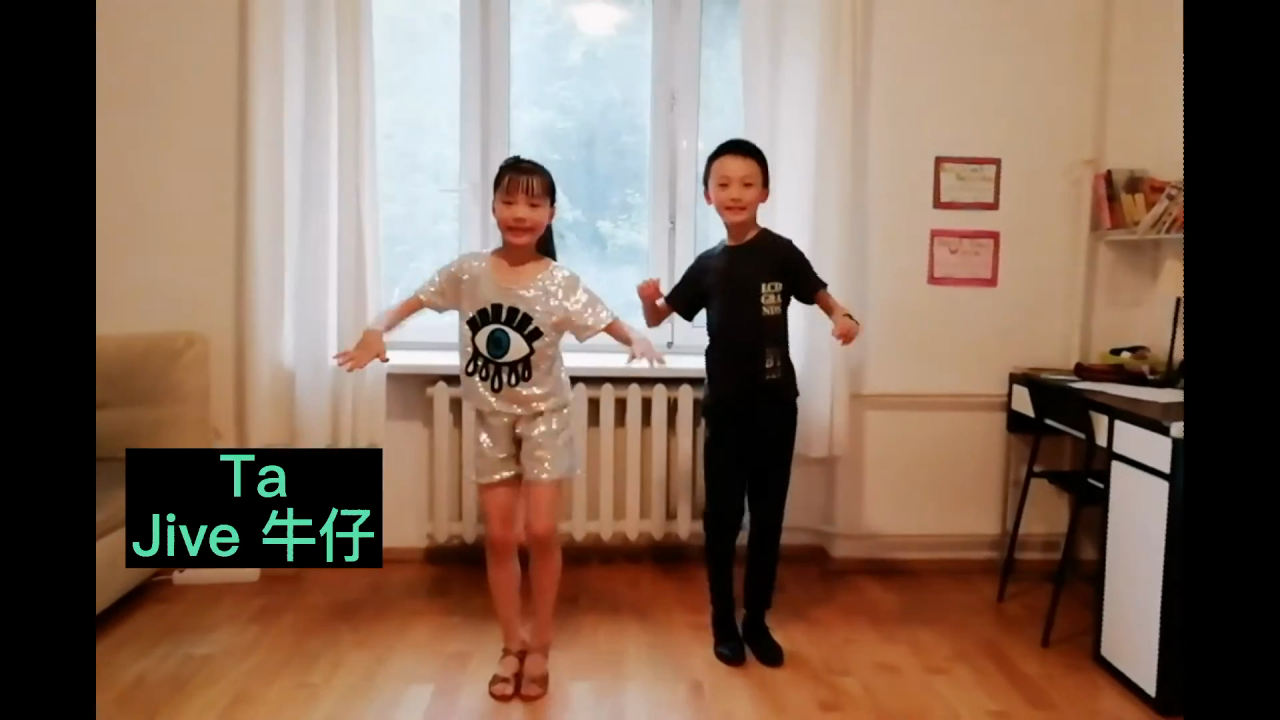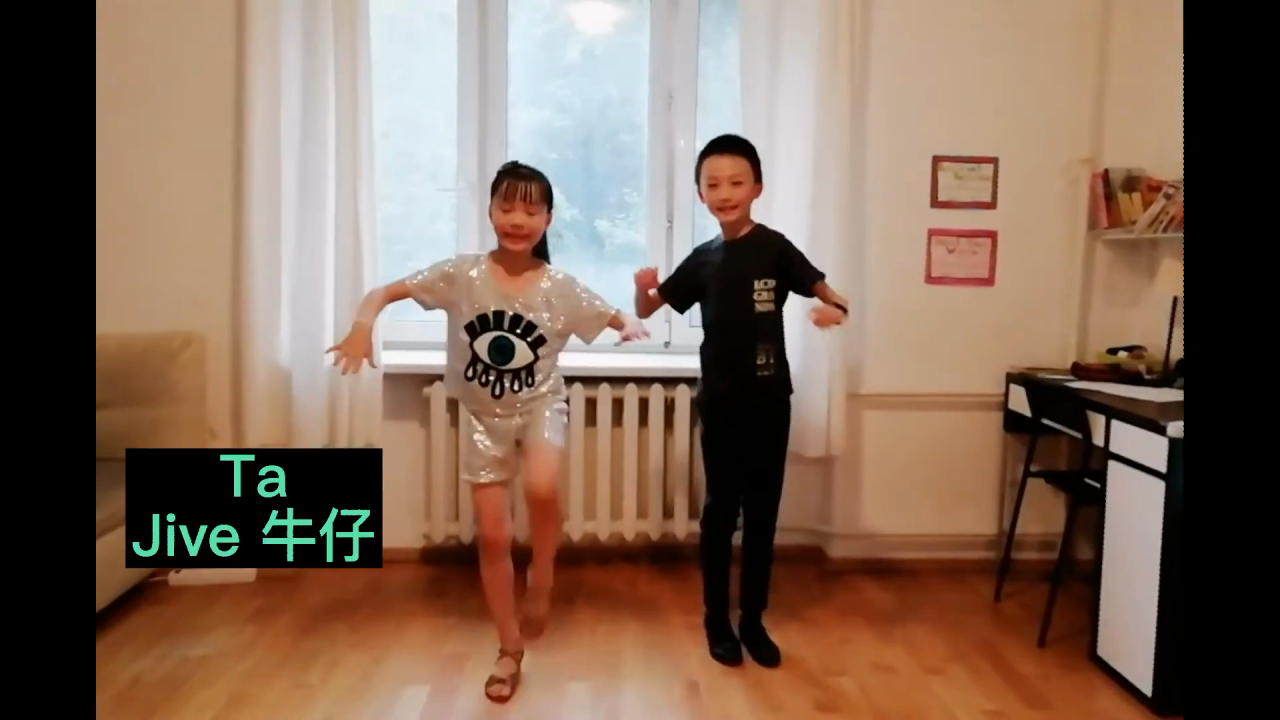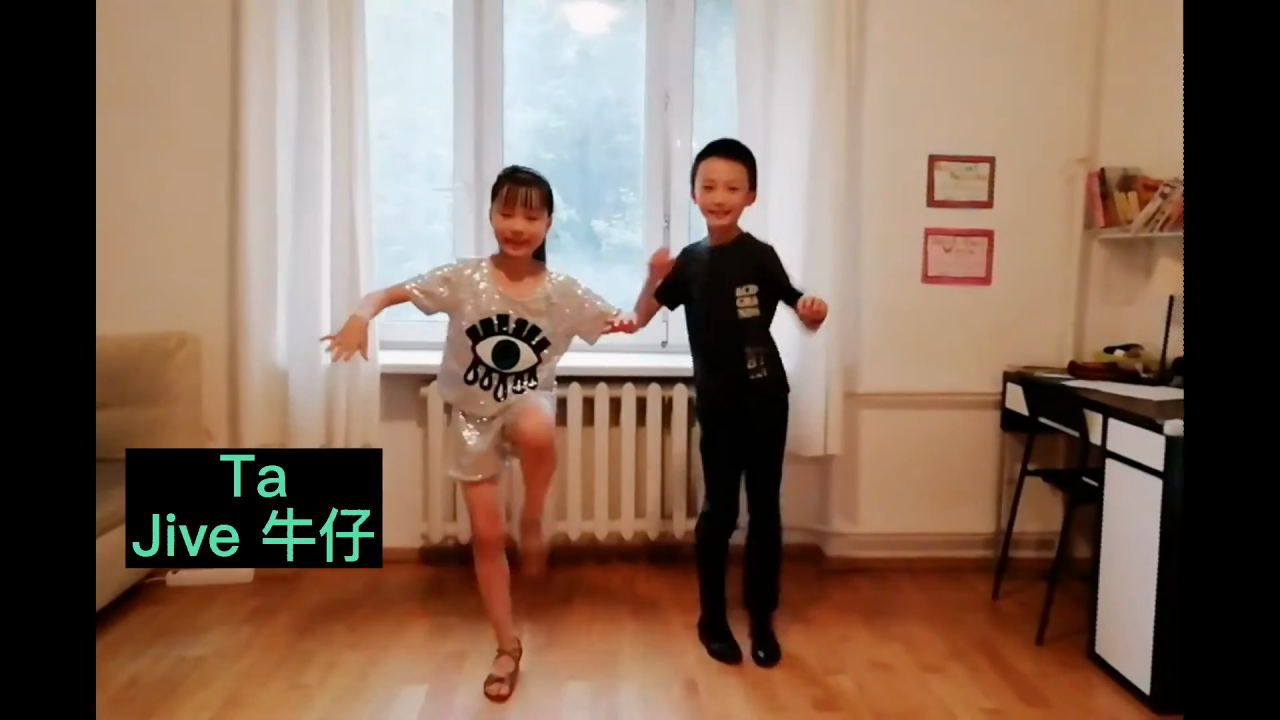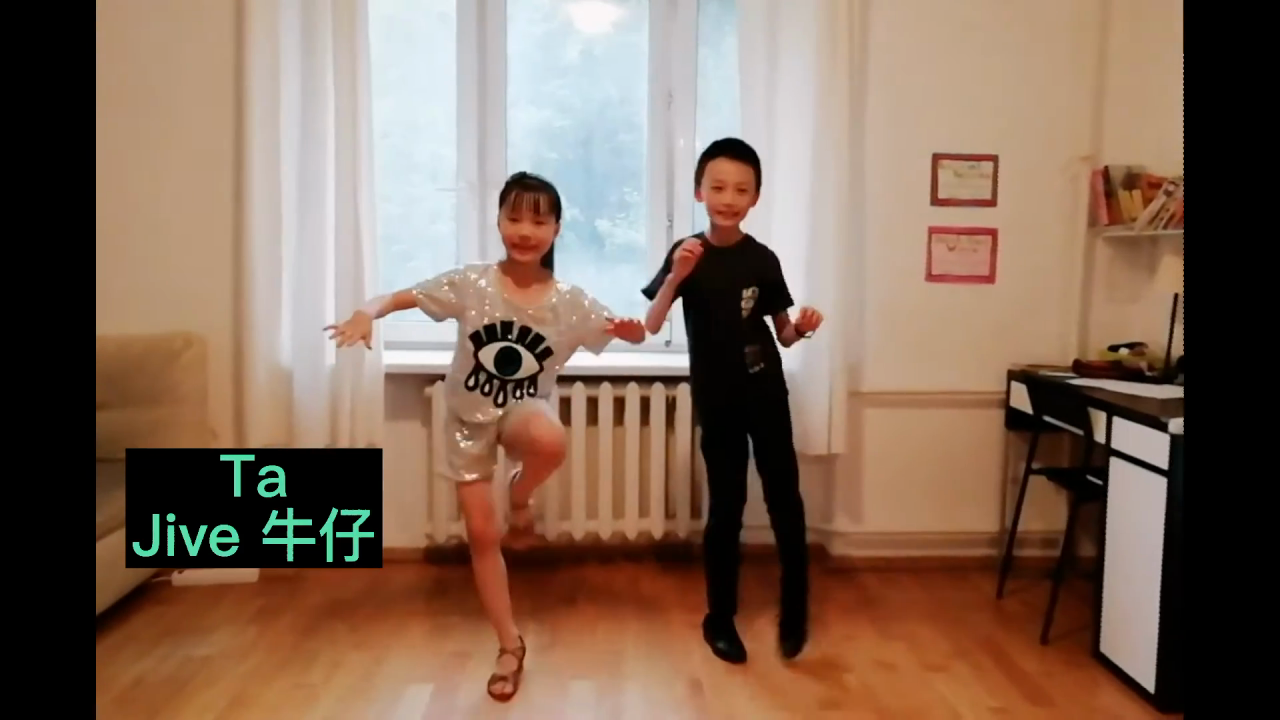
dt=0.1s
person 1, frame 1
left shoulder: (562, 283)
right shoulder: (468, 271)
left elbow: (616, 326)
right elbow: (410, 301)
left wrist: (639, 342)
right wrist: (376, 330)
left hip: (544, 415)
right hip: (490, 419)
left knee: (542, 534)
right knee: (499, 537)
left ankle: (540, 646)
right ankle: (513, 646)
person 1, frame 2
left shoulder: (560, 287)
right shoulder: (460, 274)
left elbow: (617, 318)
right elbow: (385, 291)
left wrist: (634, 325)
right wrist: (362, 324)
left hip: (538, 406)
right hip: (484, 419)
left knee: (544, 491)
right knee: (492, 538)
left ankle: (540, 584)
right ankle: (508, 647)
person 1, frame 3
left shoulder: (562, 291)
right shoulder: (462, 277)
left elbow: (617, 319)
right elbow: (388, 293)
left wrist: (628, 323)
right wrist: (361, 318)
left hip: (525, 402)
right hip: (472, 416)
left knee: (540, 434)
right knee: (486, 533)
left ankle: (532, 524)
right ankle: (507, 645)
person 1, frame 4
left shoulder: (568, 300)
right shoulder: (468, 283)
left elbow: (625, 330)
right elbow: (396, 297)
left wrist: (633, 332)
right wrist: (365, 314)
left hip: (524, 411)
right hip: (469, 420)
left knee: (549, 441)
right knee: (481, 534)
left ankle: (520, 495)
right ankle: (509, 645)
person 2, frame 1
left shoulder: (780, 253)
right shoulder: (706, 266)
left elbow: (825, 301)
right elbow: (657, 319)
left wrist: (845, 321)
right wrist: (648, 301)
left hip: (775, 403)
right hip: (725, 405)
left knee: (768, 513)
right knee: (723, 512)
left ankle: (756, 620)
right ankle: (724, 620)
person 2, frame 2
left shoulder: (775, 248)
right shoulder: (702, 260)
left elbow: (824, 291)
right elbow: (647, 309)
left wrist: (835, 309)
right wrist: (644, 290)
left hip: (769, 399)
right hip: (719, 401)
left knee: (762, 512)
right knee: (721, 510)
left ankle: (753, 620)
right ankle: (717, 619)
person 2, frame 3
left shoulder: (761, 257)
right shoulder: (686, 257)
left elbow: (796, 314)
right elbow: (640, 320)
left wrist: (814, 313)
right wrist: (655, 282)
left hip: (765, 397)
right hip: (716, 401)
left knee: (764, 508)
right knee: (719, 509)
left ankle: (762, 619)
right ankle: (712, 620)
person 2, frame 4
left shoulder: (761, 260)
right shoulder: (688, 255)
left elbow: (785, 333)
right elbow: (652, 326)
left wrist: (804, 325)
right wrist: (675, 278)
left hip: (764, 392)
right hip: (714, 400)
left knee: (783, 494)
right knee: (725, 508)
left ankle: (794, 601)
right ankle: (719, 618)
